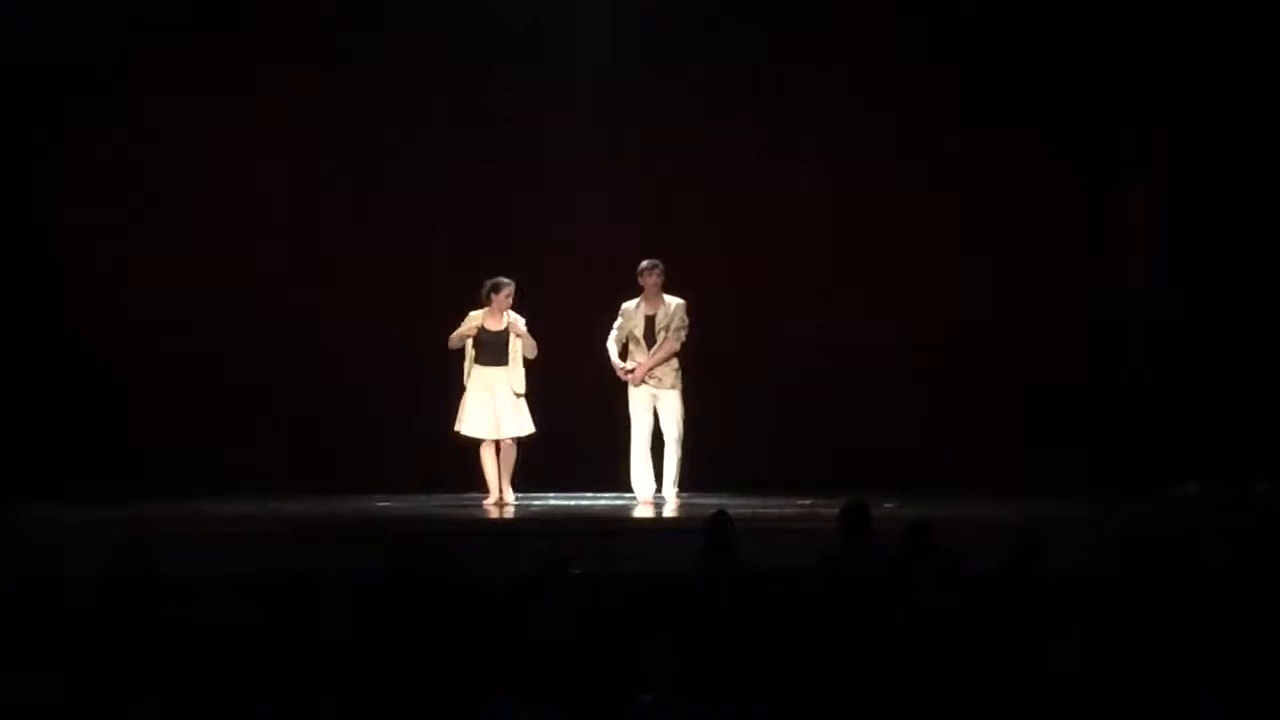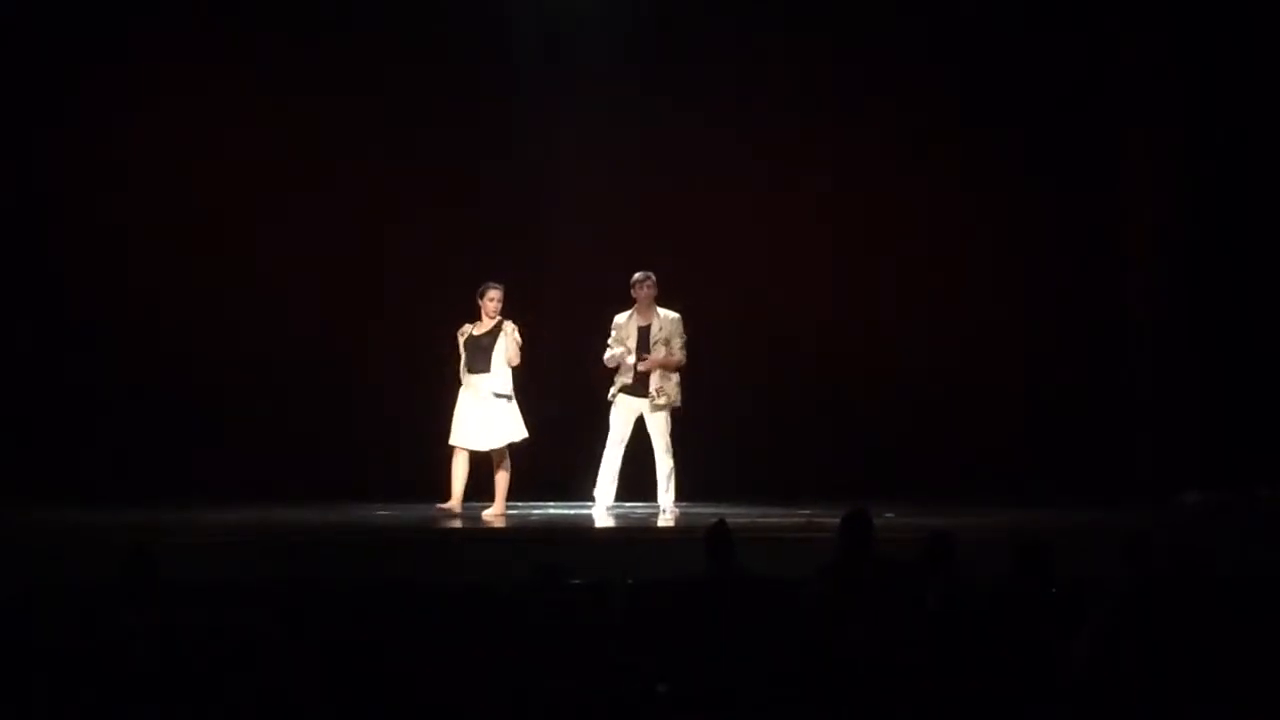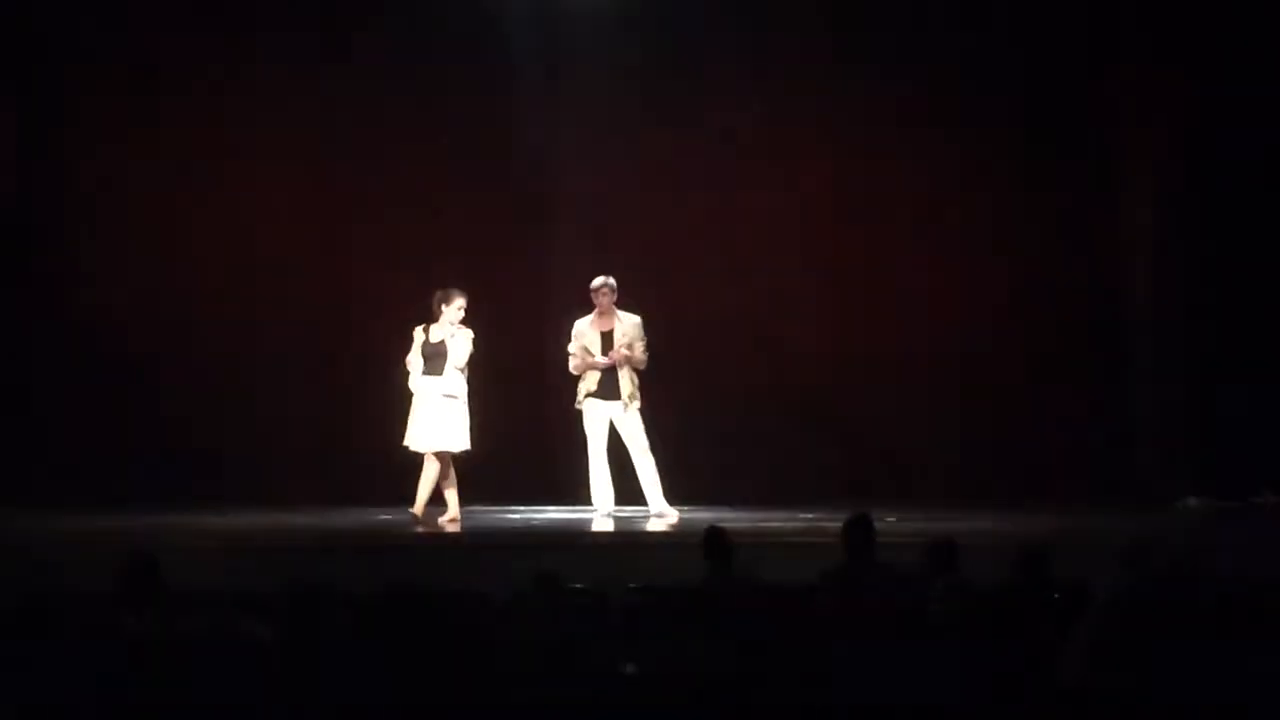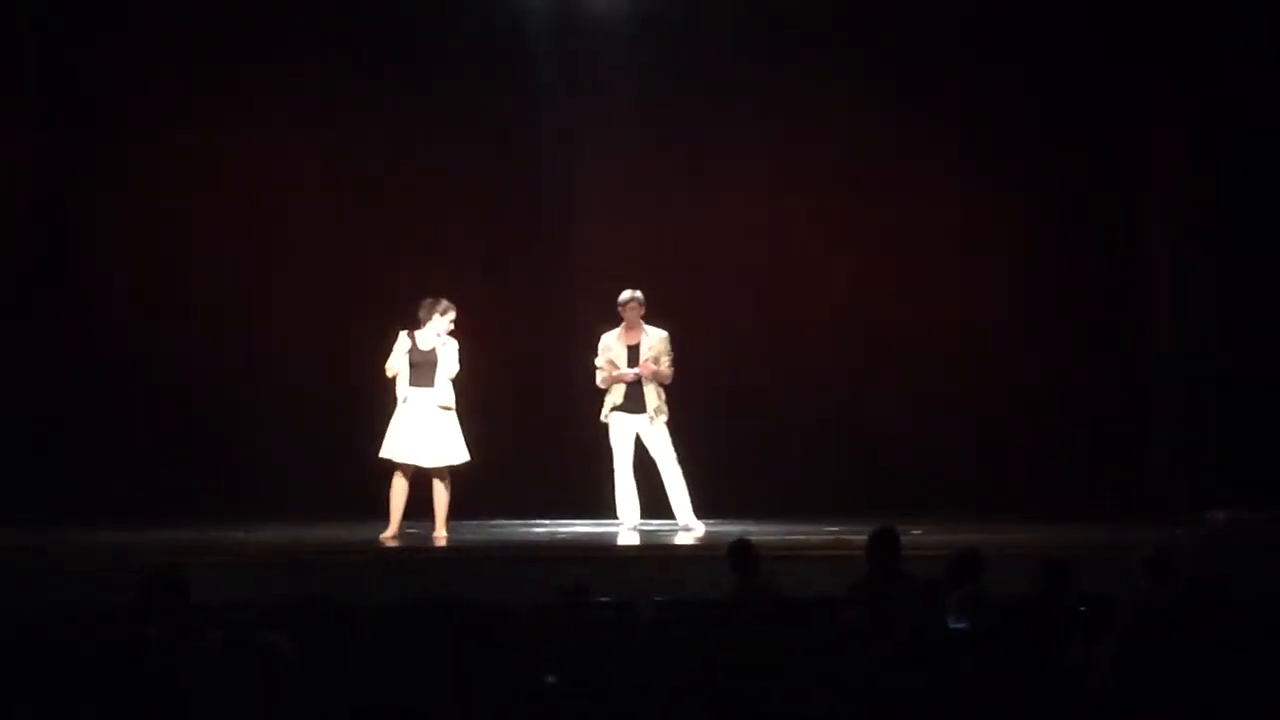
dt=1s
person 1, frame 1
left shoulder: (676, 306)
right shoulder: (628, 309)
left elbow: (674, 344)
right elbow: (613, 339)
left wrist: (645, 366)
right wrist: (616, 361)
left hip: (668, 378)
right hip: (639, 380)
left knee: (673, 435)
right knee: (640, 436)
left ankle: (670, 490)
right ankle: (644, 492)
person 1, frame 2
left shoulder: (671, 320)
right shoulder: (621, 321)
left elbow: (680, 358)
right elbow: (610, 356)
left wrist: (658, 362)
right wrist: (613, 356)
left hip: (658, 394)
right hip: (626, 392)
left knee: (663, 448)
right knee: (614, 445)
left ankle: (666, 503)
right ankle: (602, 501)
person 1, frame 3
left shoulder: (632, 323)
right shoulder: (581, 326)
left elbow: (642, 361)
right elbow: (573, 366)
left wrist: (628, 356)
right wrist: (592, 362)
left hip: (624, 397)
right hip: (594, 397)
left knee: (641, 449)
right knee: (597, 452)
left ankle: (658, 504)
right ankle: (603, 506)
person 1, frame 4
left shoulder: (659, 337)
right shoulder: (608, 340)
left elbow: (668, 376)
right elbow: (600, 380)
left wrist: (654, 370)
right wrist: (619, 375)
left hip: (650, 411)
right hip: (620, 411)
left knee: (669, 462)
right knee: (622, 465)
left ankle: (686, 518)
right ankle: (629, 520)
person 2, frame 1
left shoulder: (515, 321)
right shoulder: (475, 318)
left elbow: (532, 353)
right elbow: (452, 343)
left wrist: (523, 334)
right wrist: (464, 334)
left hip: (506, 382)
right hip: (480, 382)
left knee: (508, 439)
right knee: (486, 439)
left ankle: (506, 484)
right ankle: (494, 492)
person 2, frame 2
left shoulder: (504, 328)
right shoulder: (472, 329)
left elbow: (514, 360)
left wrist: (511, 335)
right wrist: (460, 339)
left hip: (493, 392)
right hip: (469, 391)
left knee: (498, 450)
right knee: (460, 447)
left ankle: (499, 504)
right ankle: (456, 500)
person 2, frame 3
left shoulder: (462, 334)
right shoulder: (423, 331)
left elbow: (459, 362)
right elbow: (411, 365)
left wrist: (449, 336)
right wrist: (417, 343)
left hip: (448, 397)
right hip: (425, 395)
left knee: (434, 454)
right knee: (442, 457)
left ankle: (419, 507)
right ankle: (453, 508)
person 2, frame 4
left shoulder: (449, 344)
right shoulder: (407, 337)
left elbow: (451, 372)
right elbow: (390, 371)
left wrist: (440, 344)
right wrist: (404, 348)
left hip: (438, 408)
right hip: (411, 406)
left knee: (440, 471)
right knee: (402, 469)
left ankle: (440, 527)
right ankle: (393, 526)
